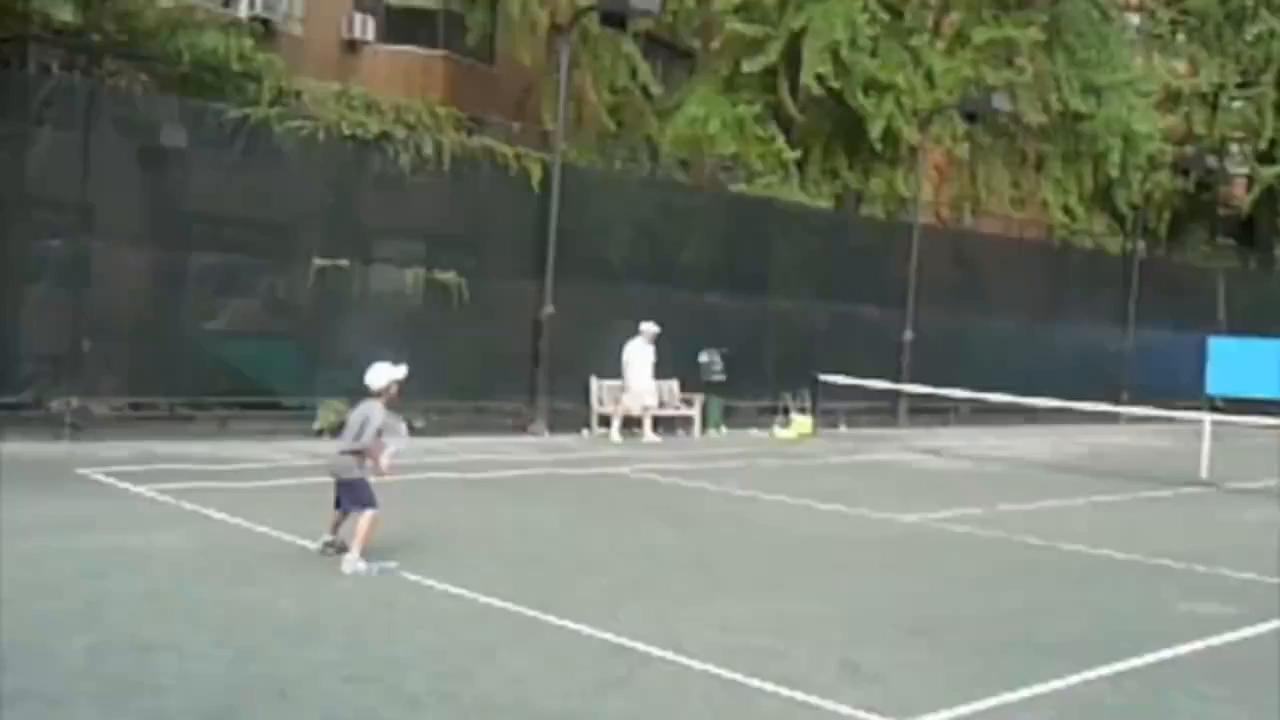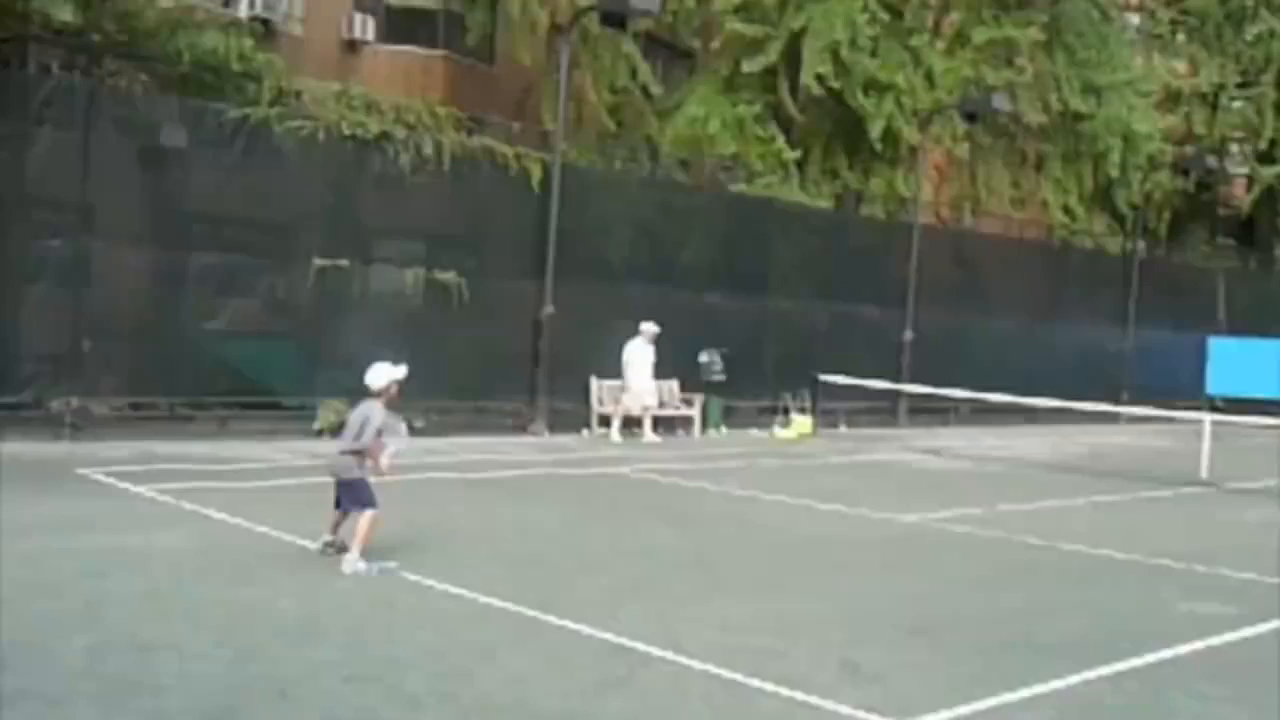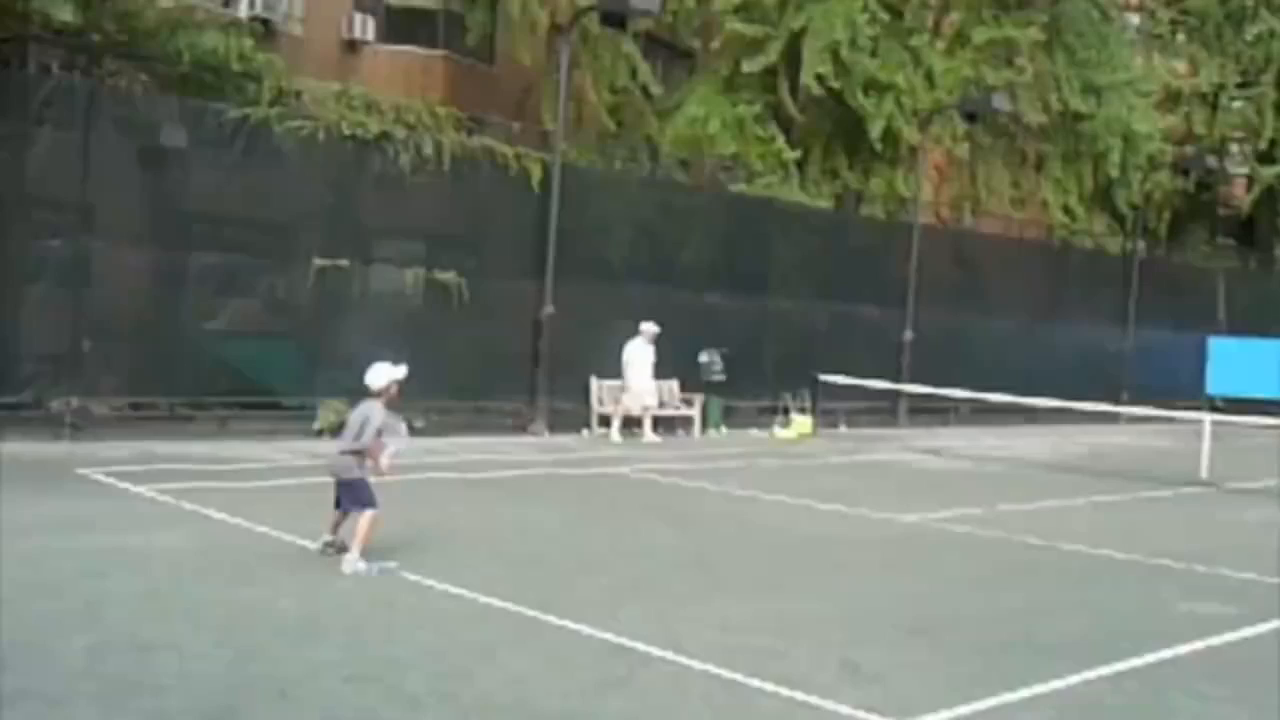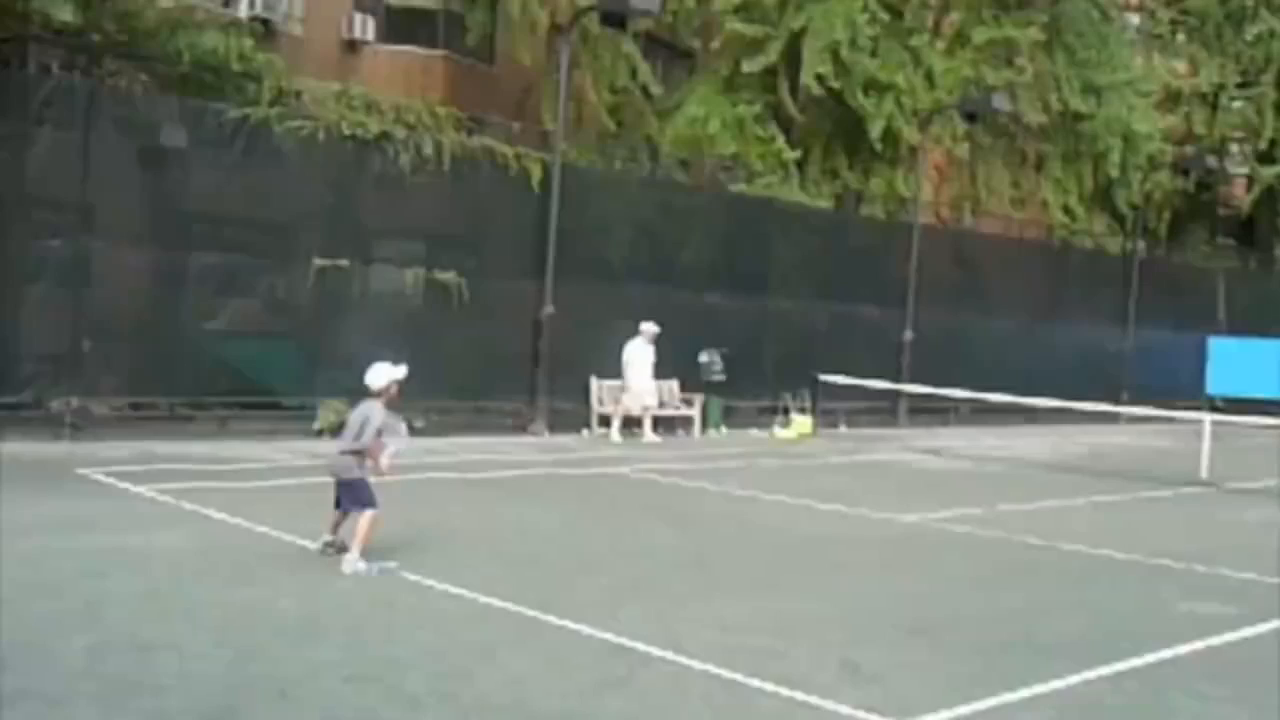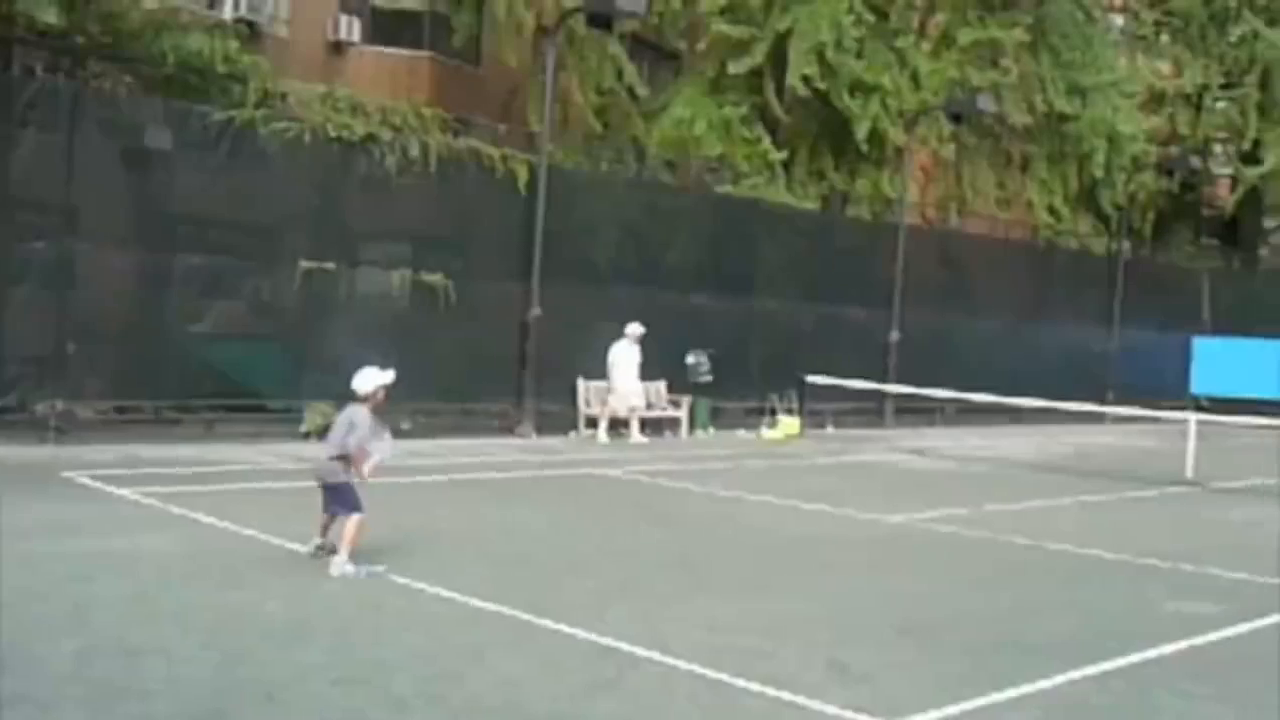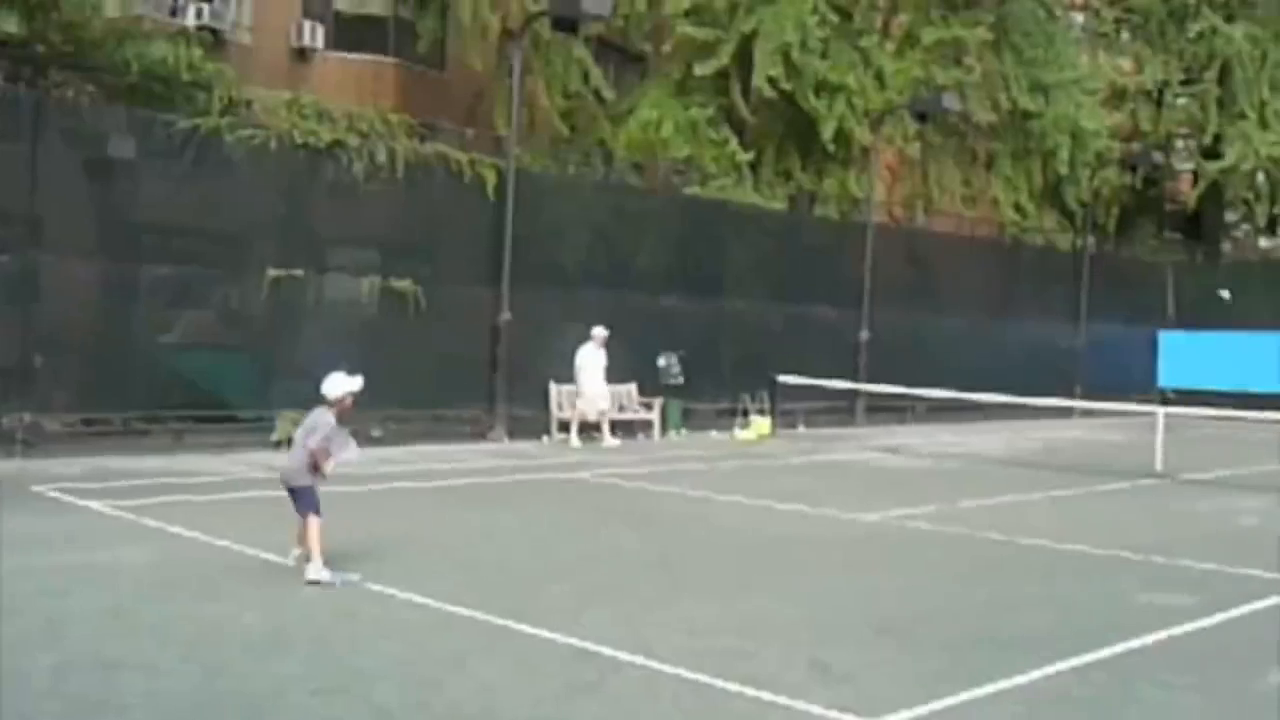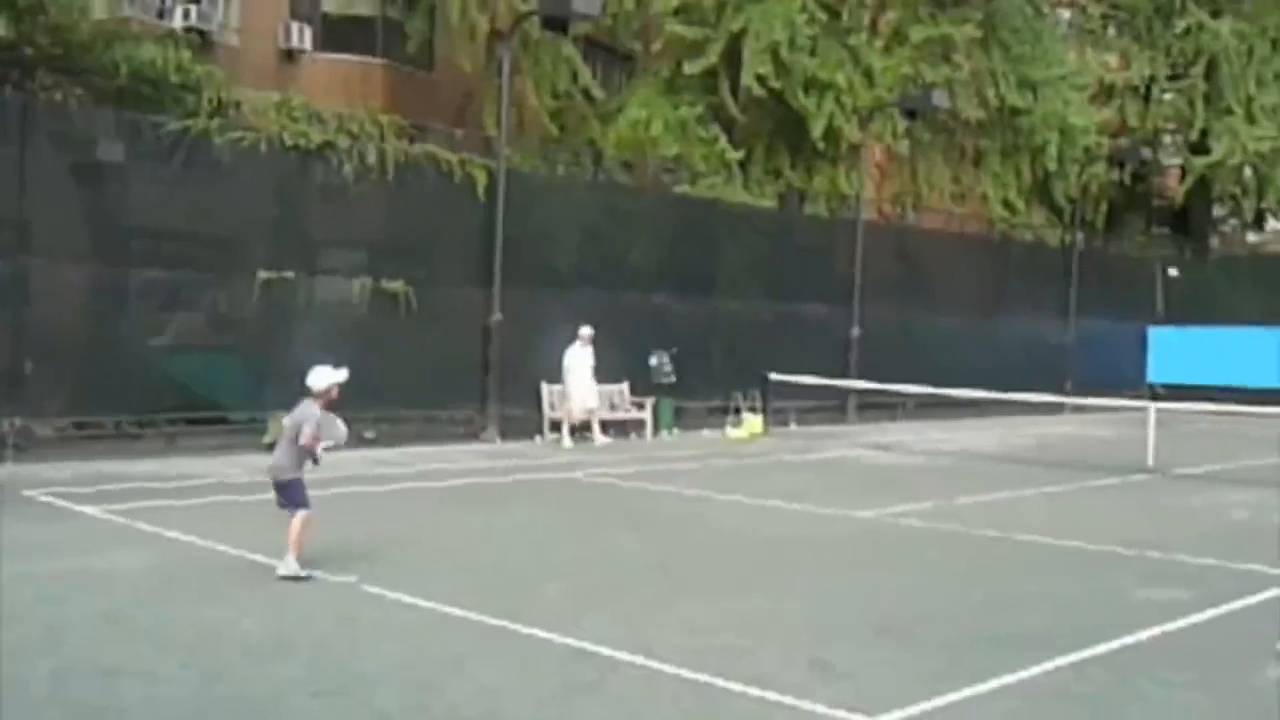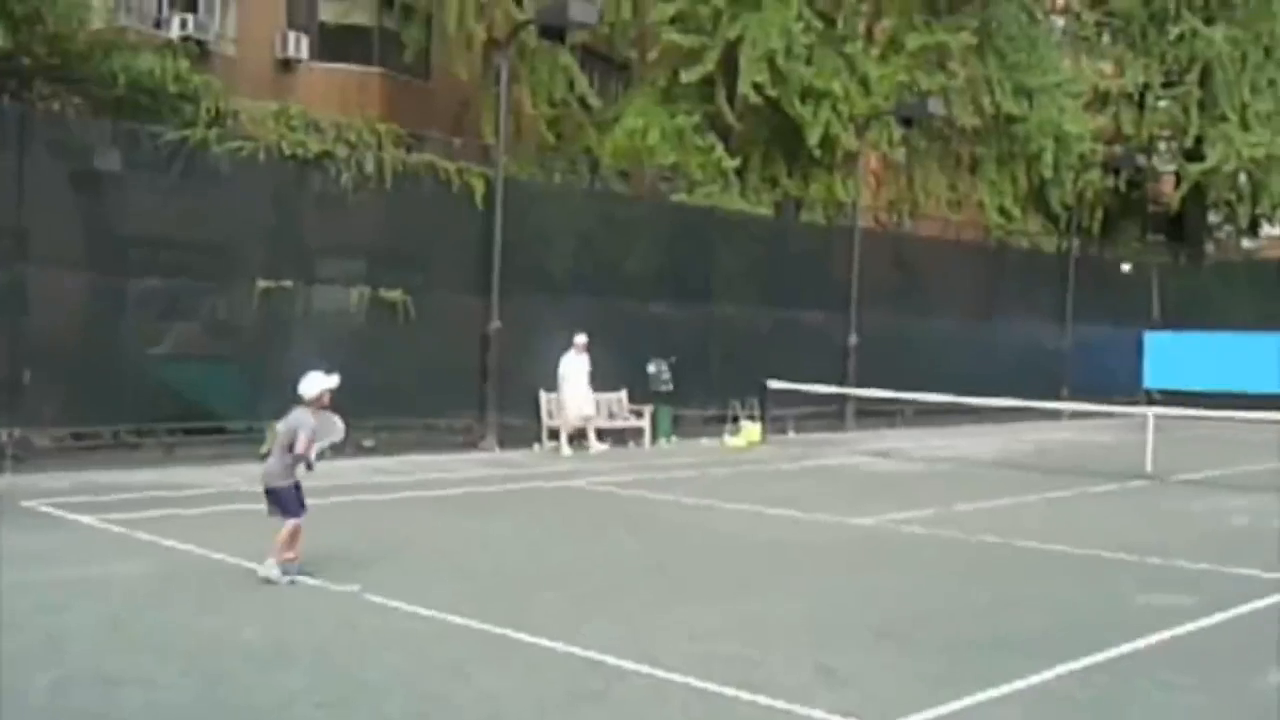
dt=0.1s
person 1, frame 1
left shoulder: (366, 406)
right shoulder: (378, 412)
right elbow: (367, 442)
left wrist: (377, 454)
right wrist: (378, 462)
left hip: (342, 463)
right hip: (350, 467)
left knee: (345, 506)
right knee: (369, 510)
left ankle: (329, 540)
right ankle: (353, 559)
person 1, frame 2
left shoulder: (366, 405)
right shoulder: (378, 412)
right elbow: (368, 442)
left wrist: (378, 454)
right wrist: (378, 462)
left hip: (342, 463)
right hip: (351, 467)
left knee: (346, 506)
right knee: (369, 510)
left ankle: (329, 540)
right ankle: (353, 559)
person 1, frame 3
left shoulder: (366, 405)
right shoulder: (378, 412)
right elbow: (368, 442)
left wrist: (378, 453)
right wrist: (378, 461)
left hip: (342, 463)
right hip: (350, 467)
left knee: (345, 506)
right knee: (369, 510)
left ankle: (329, 540)
right ankle: (353, 559)
person 1, frame 4
left shoulder: (366, 405)
right shoulder: (378, 412)
right elbow: (367, 442)
left wrist: (378, 453)
right wrist: (378, 462)
left hip: (342, 463)
right hip: (350, 467)
left knee: (345, 506)
right knee: (369, 510)
left ankle: (329, 540)
right ankle: (353, 559)
person 1, frame 5
left shoulder: (352, 410)
right shoulder: (364, 419)
right elbow: (351, 447)
left wrist: (363, 460)
right wrist: (361, 468)
left hip: (328, 467)
right hip: (335, 471)
left knee: (334, 510)
right knee: (355, 515)
left ankle: (320, 542)
right ankle: (342, 562)
person 1, frame 6
left shoulder: (319, 412)
right shoulder: (328, 421)
left elbow: (298, 435)
right elbow: (313, 446)
right wrist: (324, 465)
left hip: (293, 470)
right hip: (300, 474)
left knee: (308, 514)
right knee: (314, 517)
left ankle: (299, 552)
right ankle: (316, 568)
person 1, frame 7
left shoulder: (306, 405)
right shoulder: (314, 414)
left elbow: (285, 424)
right elbow: (304, 441)
right wrist: (315, 450)
left hip: (287, 466)
right hip: (286, 469)
left knee: (301, 511)
right knee: (301, 511)
left ankle: (291, 560)
right ankle: (288, 564)
person 1, frame 8
left shoulder: (300, 413)
right shoulder: (308, 421)
left elbow: (279, 429)
right elbow: (300, 450)
right wrist: (309, 456)
left hip: (285, 474)
right hip: (279, 476)
left knee: (299, 515)
right knee: (293, 520)
left ankle: (290, 559)
right ankle: (271, 566)
